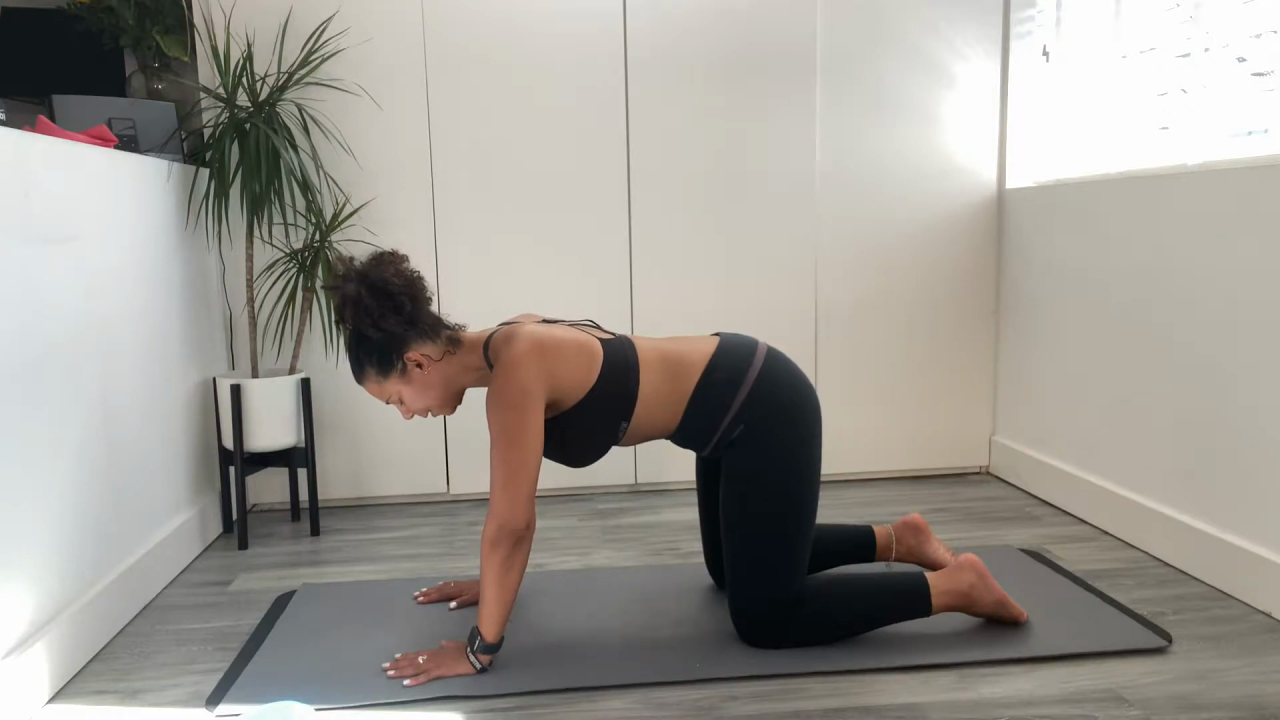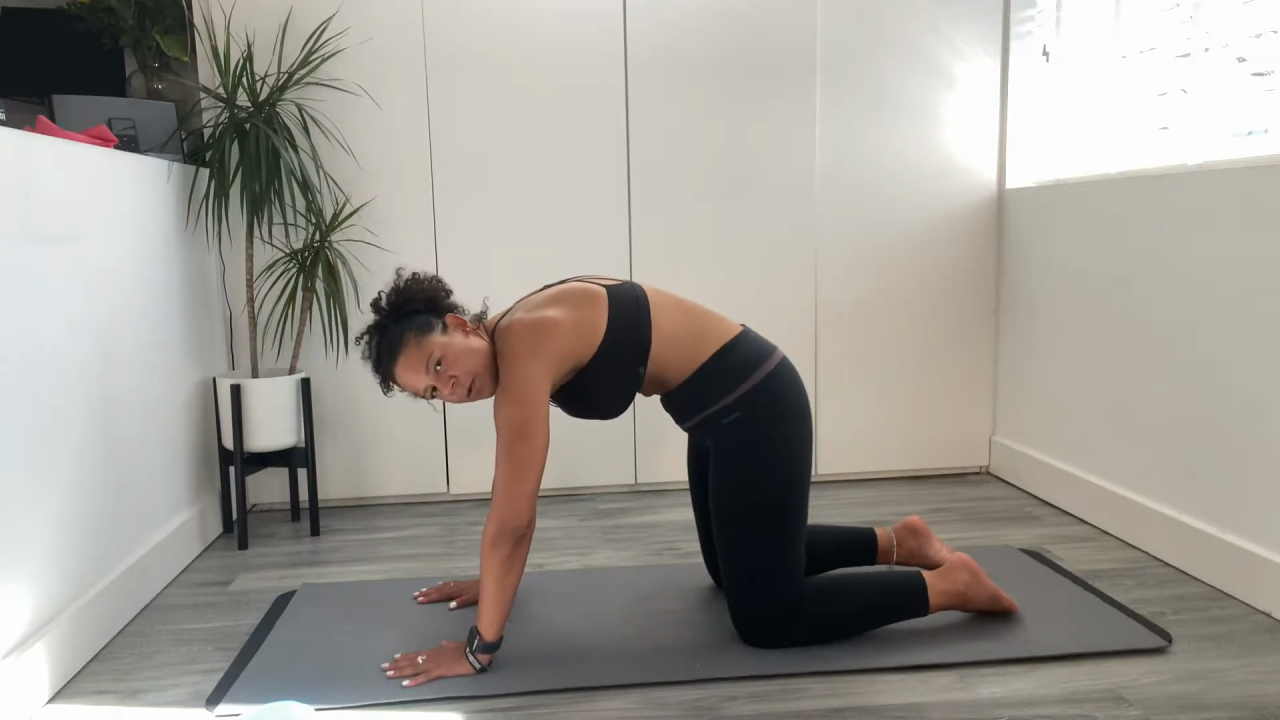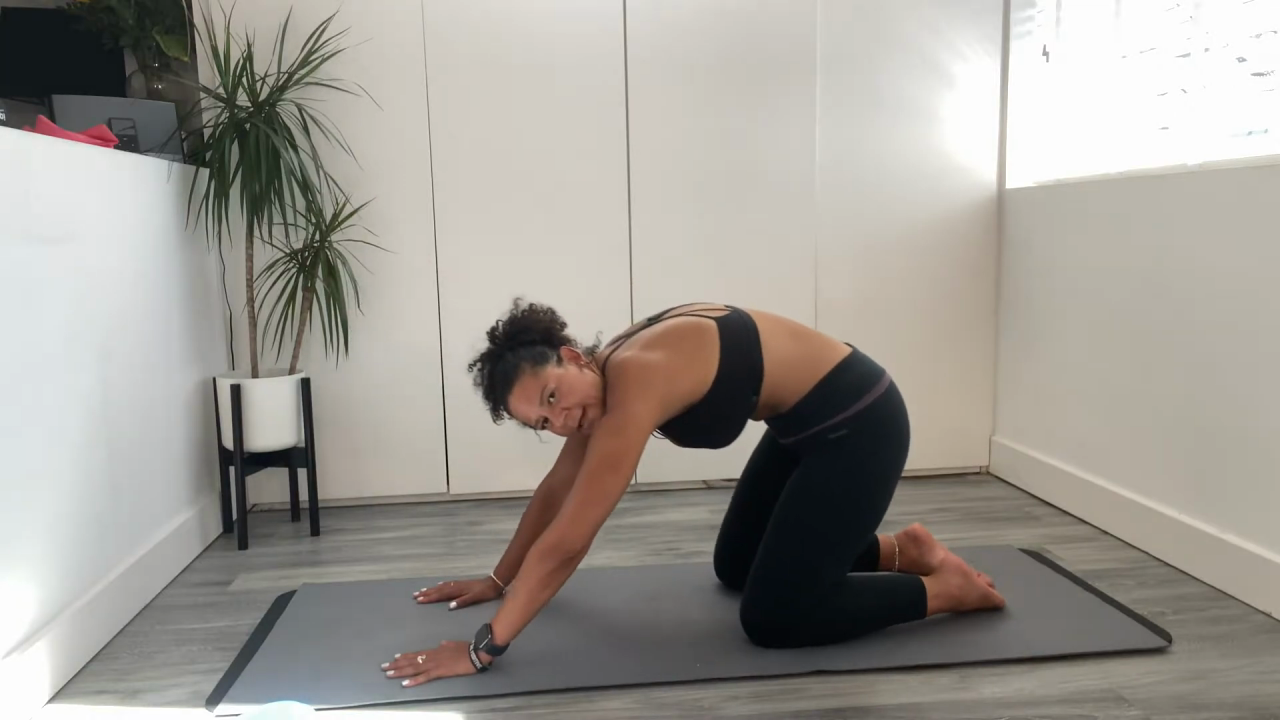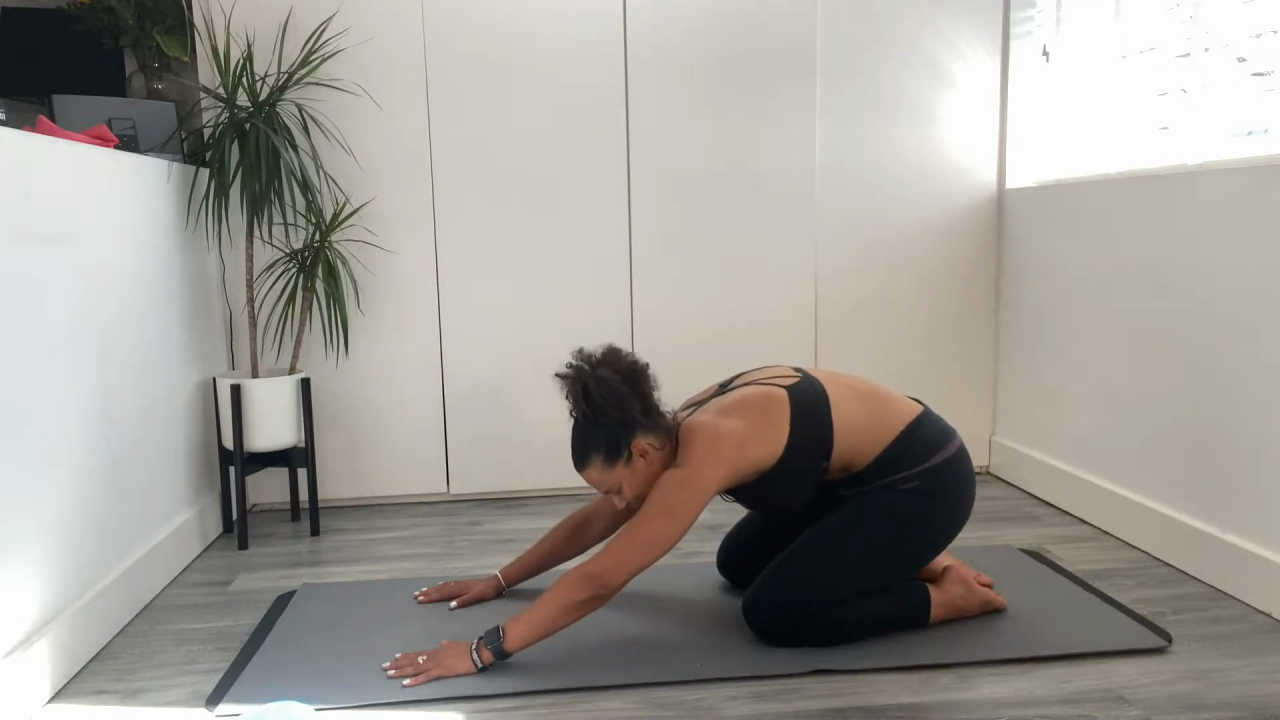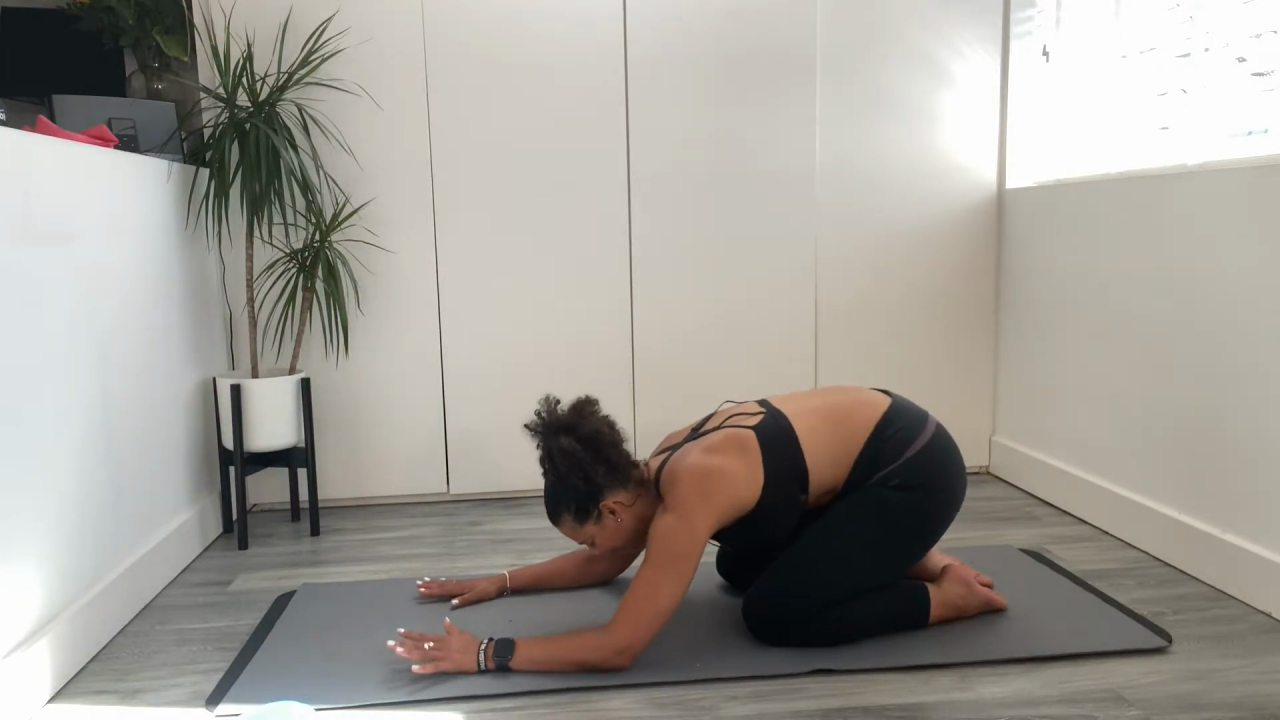
dt=1s
person 1, frame 1
left shoulder: (515, 368)
right shoulder: (509, 346)
left elbow: (512, 522)
right elbow: (510, 508)
left wrist: (479, 648)
right wrist: (492, 582)
left hip: (767, 411)
right hip: (735, 401)
left knee: (766, 617)
right knee: (733, 569)
left ankle: (955, 584)
right ankle: (896, 538)
person 1, frame 2
left shoulder: (524, 346)
right shoulder: (518, 338)
left elbow: (512, 516)
right elbow: (512, 488)
left wrist: (478, 648)
right wrist: (491, 581)
left hip: (755, 405)
right hip: (726, 405)
left knee: (766, 618)
right knee: (732, 567)
left ankle: (951, 585)
right ankle: (898, 543)
person 1, frame 3
left shoulder: (636, 384)
right shoulder: (603, 375)
left elbow: (566, 543)
right elbow: (556, 491)
left wrist: (483, 648)
right wrist: (498, 580)
left hip: (859, 424)
right hip: (806, 423)
left knee: (773, 618)
right knee: (736, 568)
left ankle: (946, 588)
right ankle: (901, 549)
person 1, frame 4
left shoulder: (705, 451)
right shoulder: (677, 430)
left elbow: (600, 580)
right elbow: (592, 522)
left wrist: (484, 650)
right wrist: (501, 579)
left hip: (926, 478)
right hip: (862, 468)
left knee: (775, 613)
right knee: (739, 563)
left ankle: (945, 595)
right ankle: (906, 557)
person 1, frame 5
left shoulder: (684, 504)
right shoulder: (659, 471)
left elbow: (619, 646)
right elbow: (605, 565)
left wrist: (488, 654)
right wrist: (502, 582)
left hip: (917, 472)
right hip: (873, 452)
left knee: (774, 614)
right knee: (737, 568)
left ankle: (944, 596)
right ankle: (906, 555)
